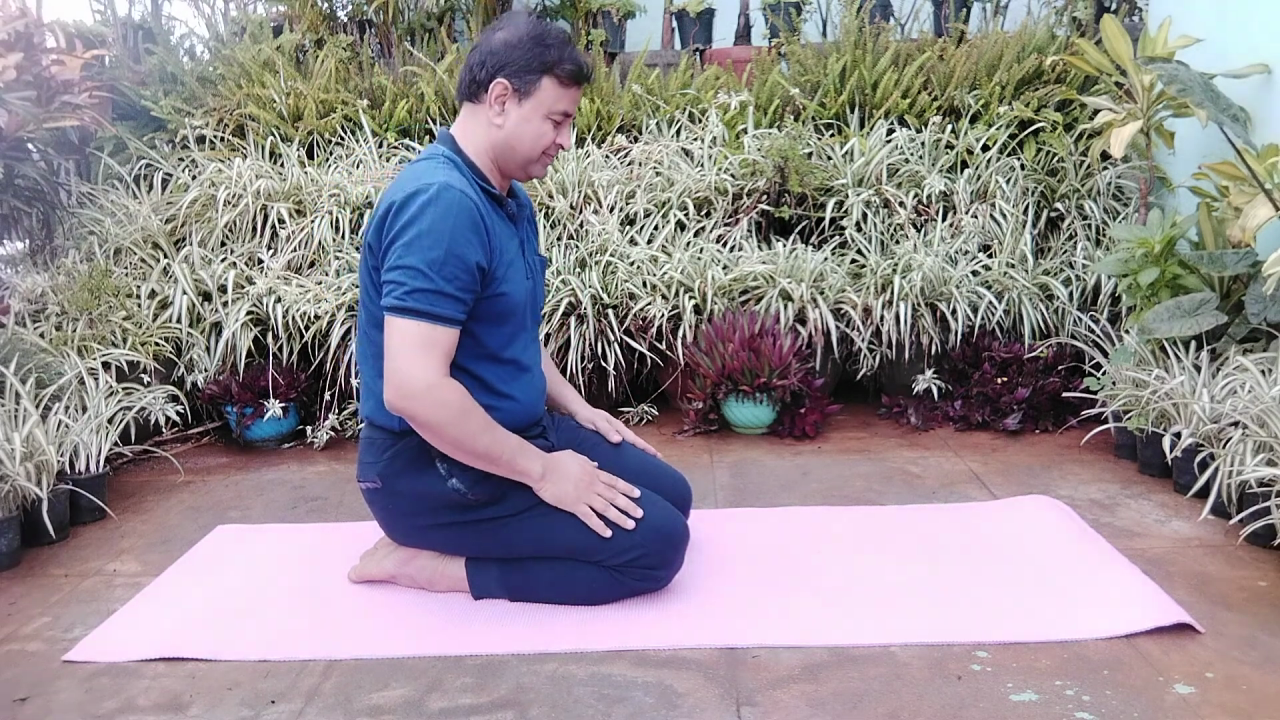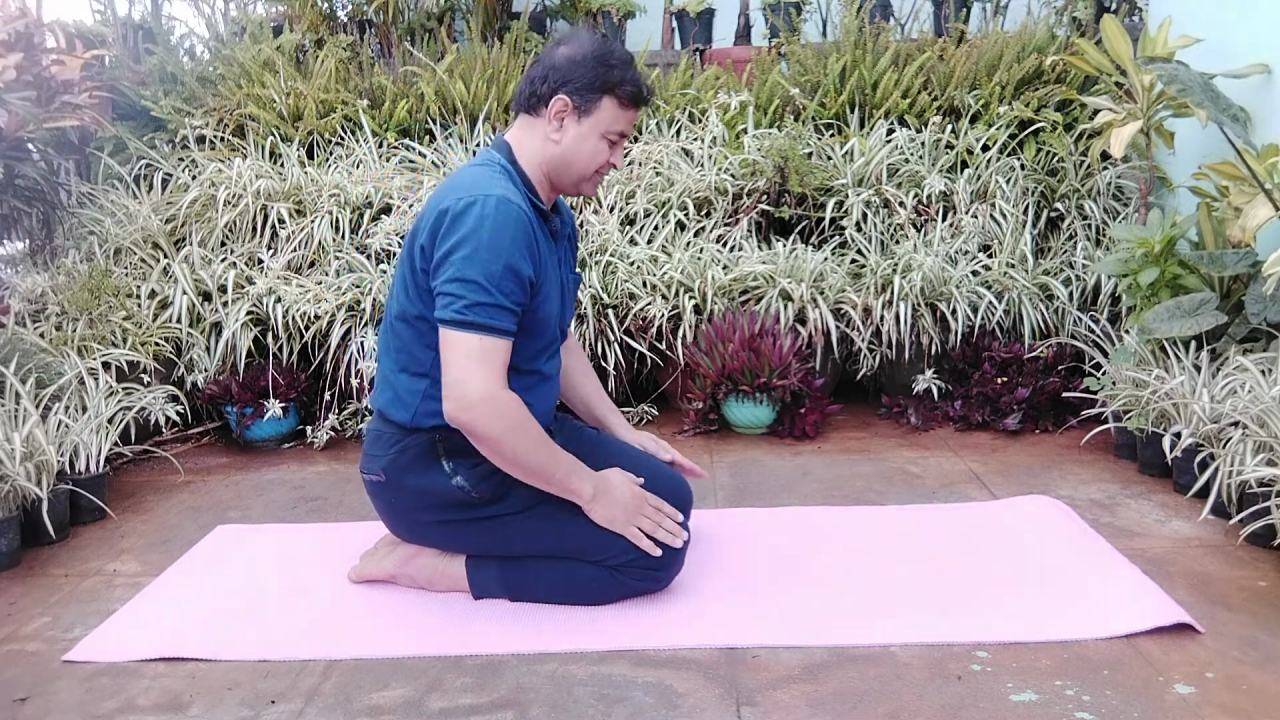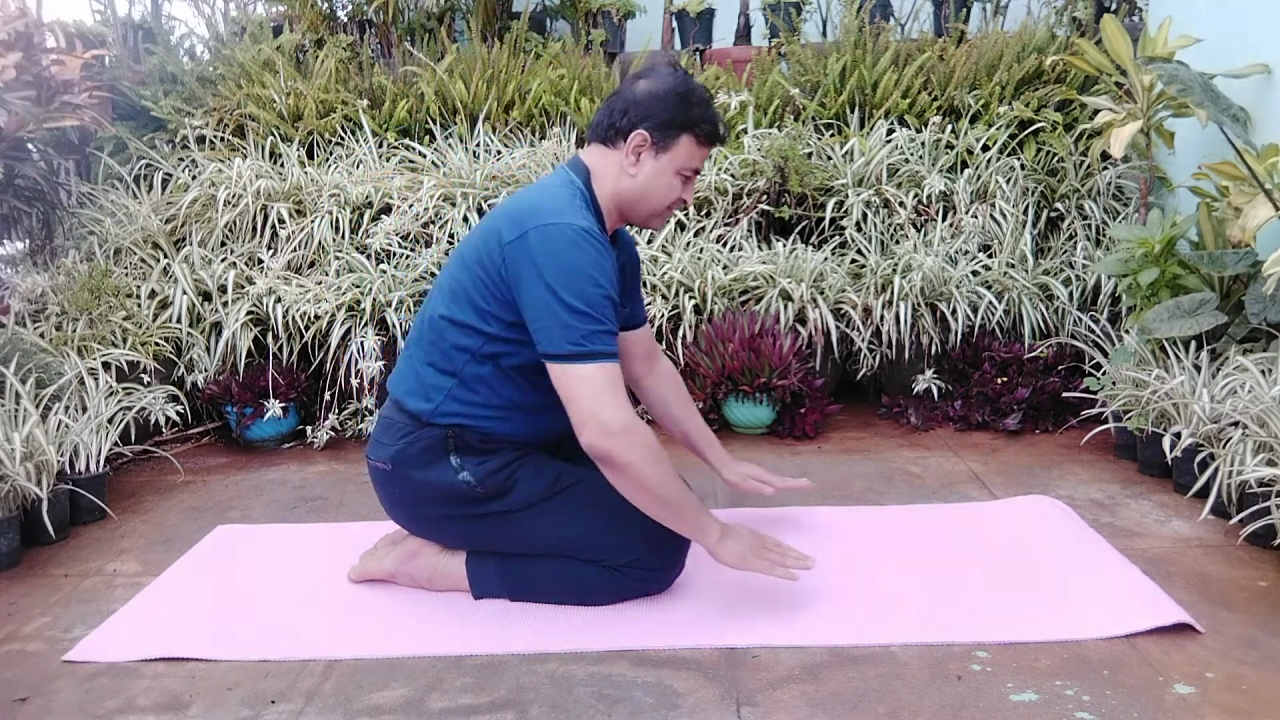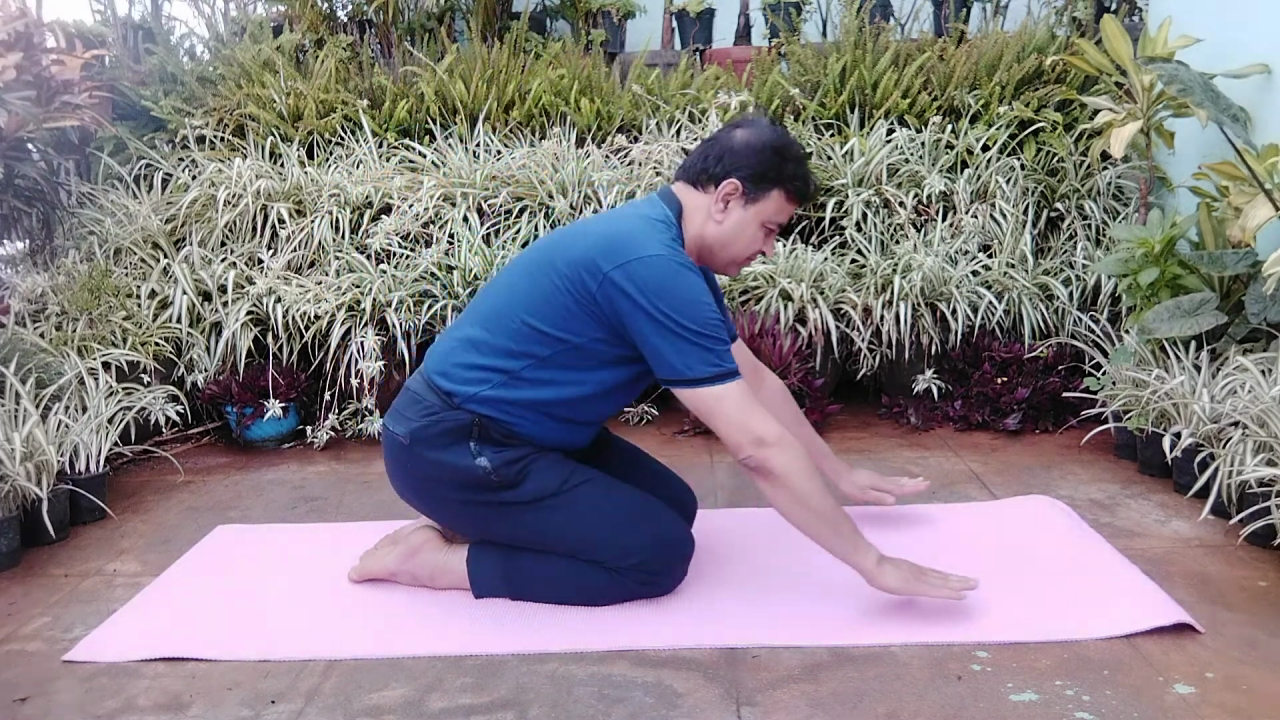
dt=0.2s
person 1, frame 1
left shoulder: (509, 199)
right shoulder: (443, 203)
right elbow: (415, 390)
left wrist: (579, 411)
right wrist: (542, 472)
left hip: (510, 431)
right hip: (432, 468)
left knee: (668, 496)
right knee: (653, 544)
left ankle: (452, 540)
right ankle: (426, 561)
person 1, frame 2
left shoulder: (550, 213)
right shoulder: (490, 211)
left elbow: (554, 345)
right elbow: (470, 402)
left wrist: (625, 433)
right wrist: (589, 490)
right hip: (437, 465)
left knee: (667, 497)
right knee: (649, 550)
left ankle: (430, 541)
right ankle: (426, 562)
person 1, frame 3
left shoulder: (603, 233)
right shoulder: (561, 236)
left elbow: (647, 364)
right elbow: (607, 432)
left wrist: (721, 460)
right wrist: (713, 534)
left hip: (498, 438)
right hip: (444, 463)
left knee: (647, 498)
right knee: (650, 547)
left ankle: (433, 529)
right ankle: (433, 562)
person 1, frame 4
left shoulder: (665, 243)
right shoulder: (652, 269)
left elbow: (755, 380)
right elbow: (758, 447)
left wrist: (840, 474)
right wrist: (871, 563)
left hip: (495, 433)
right hip: (453, 447)
left knee: (670, 504)
right knee: (656, 552)
left ankle: (462, 513)
right ankle: (440, 555)
